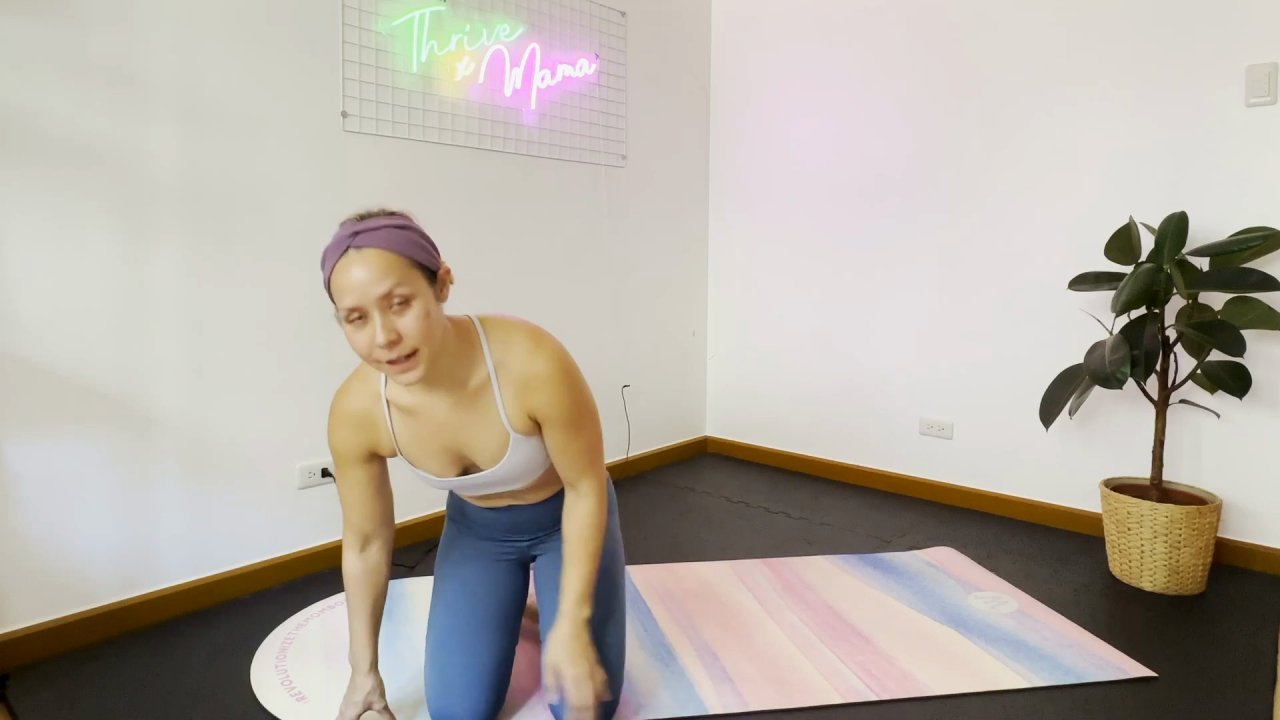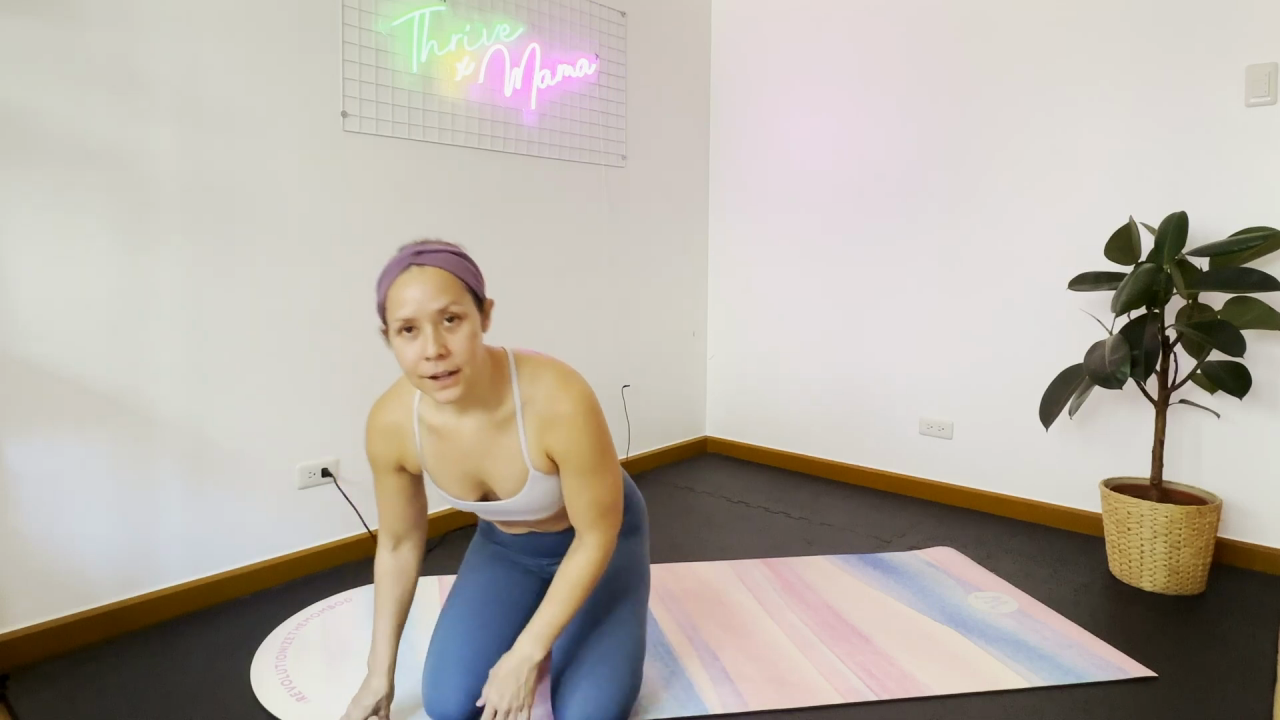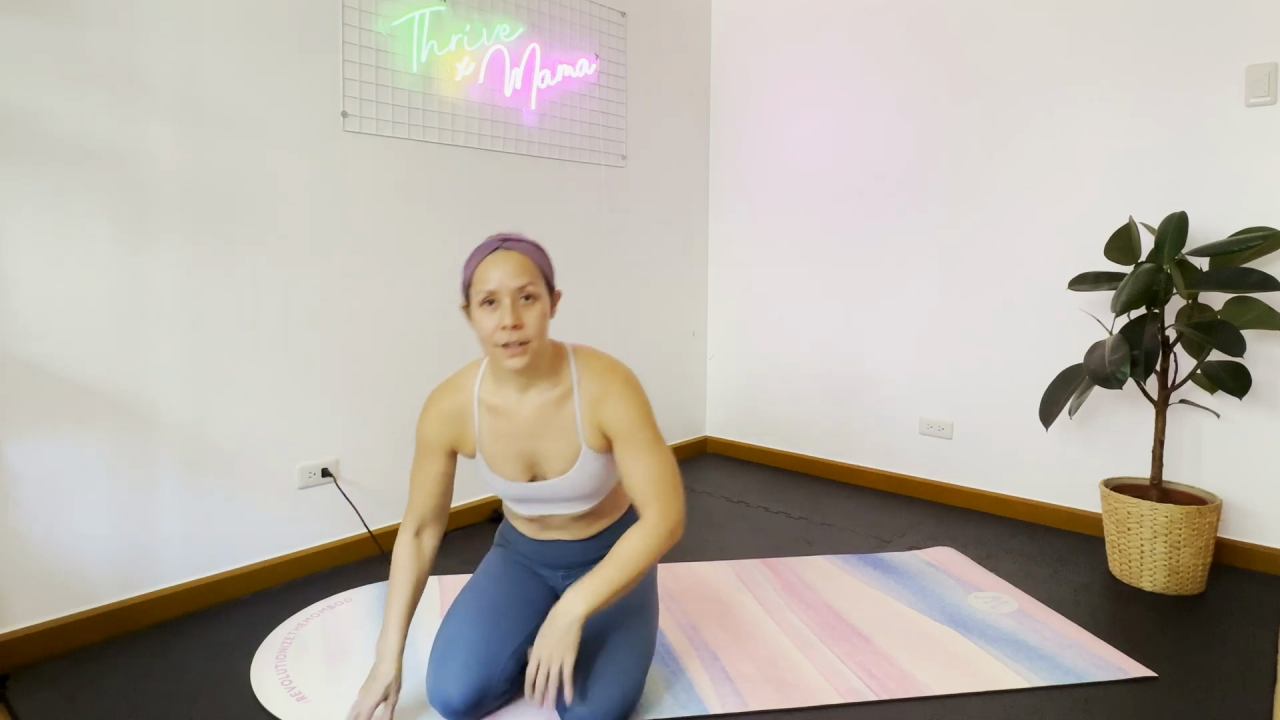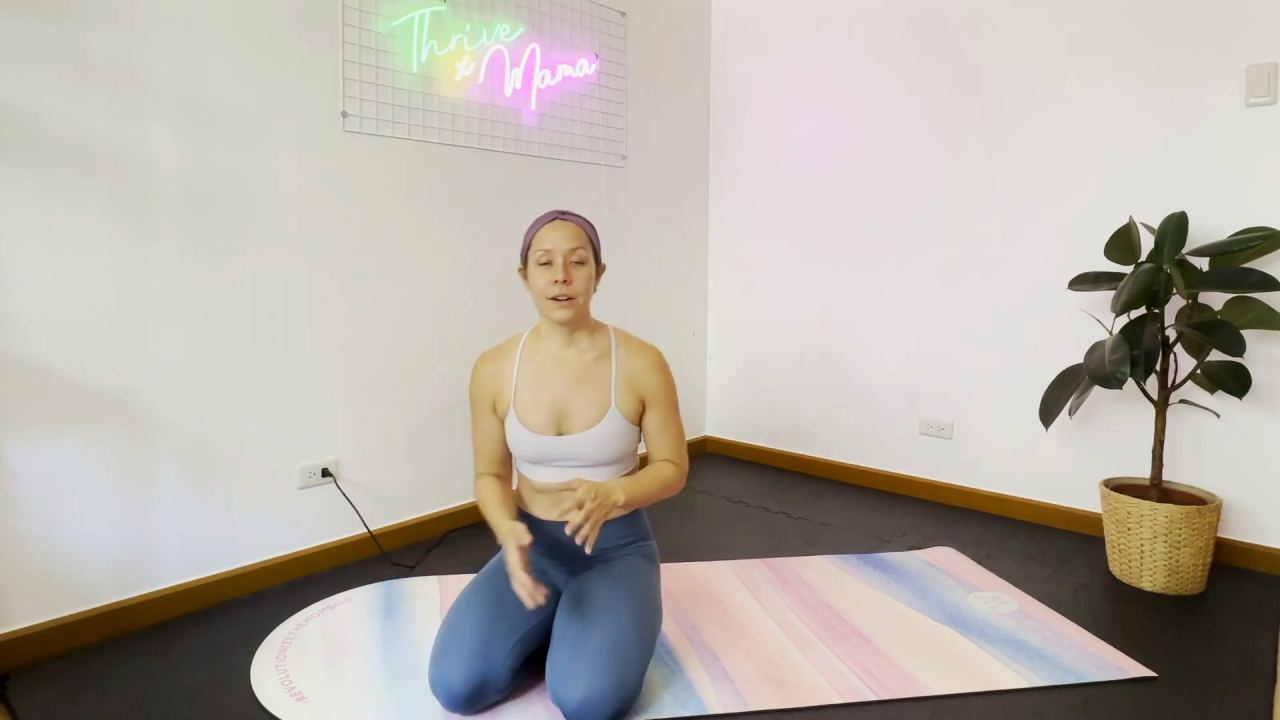
dt=0.3s
person 1, frame 1
left shoulder: (534, 361)
right shoulder: (353, 410)
left elbow: (586, 485)
right elbow: (366, 540)
left wrist: (571, 622)
right wrist: (364, 672)
left hip: (564, 514)
right hip: (474, 525)
left ankle: (548, 616)
right ankle: (507, 618)
person 1, frame 2
left shoulder: (560, 400)
right shoulder: (391, 422)
left elbow: (597, 536)
right elbow: (399, 544)
left wrist: (527, 654)
right wrist: (380, 672)
left hip: (596, 538)
right hip: (504, 545)
right ankle: (538, 625)
person 1, frame 3
left shoulder: (608, 386)
right shoulder: (450, 405)
left elbow: (666, 517)
right elbow: (420, 529)
left wrist: (573, 610)
right wrist: (387, 660)
left hip: (613, 554)
right hip: (521, 556)
left ankle: (569, 621)
right ankle: (536, 631)
person 1, frame 4
left shoulder: (641, 363)
right shoulder: (494, 368)
left elbow: (673, 471)
right elbow: (489, 477)
left wrist: (611, 495)
right wrist: (510, 534)
left hip: (618, 549)
right hip: (534, 549)
left ankle: (595, 630)
right ankle: (553, 628)
